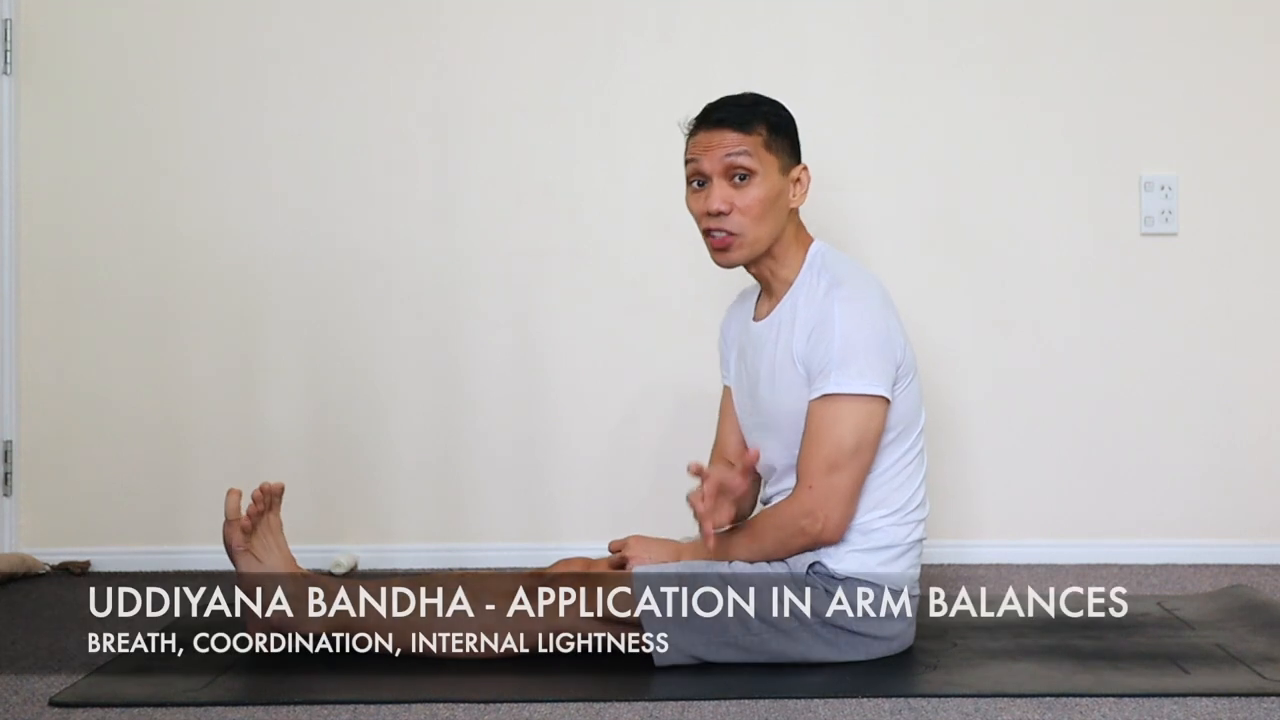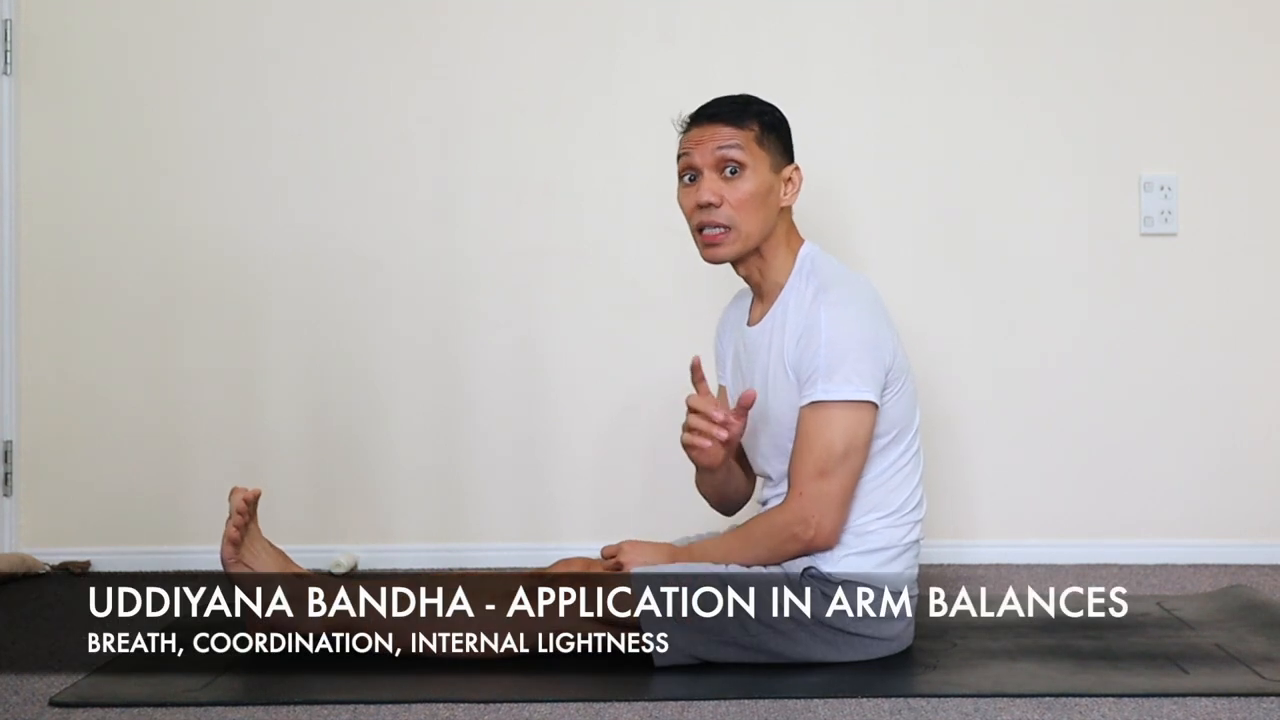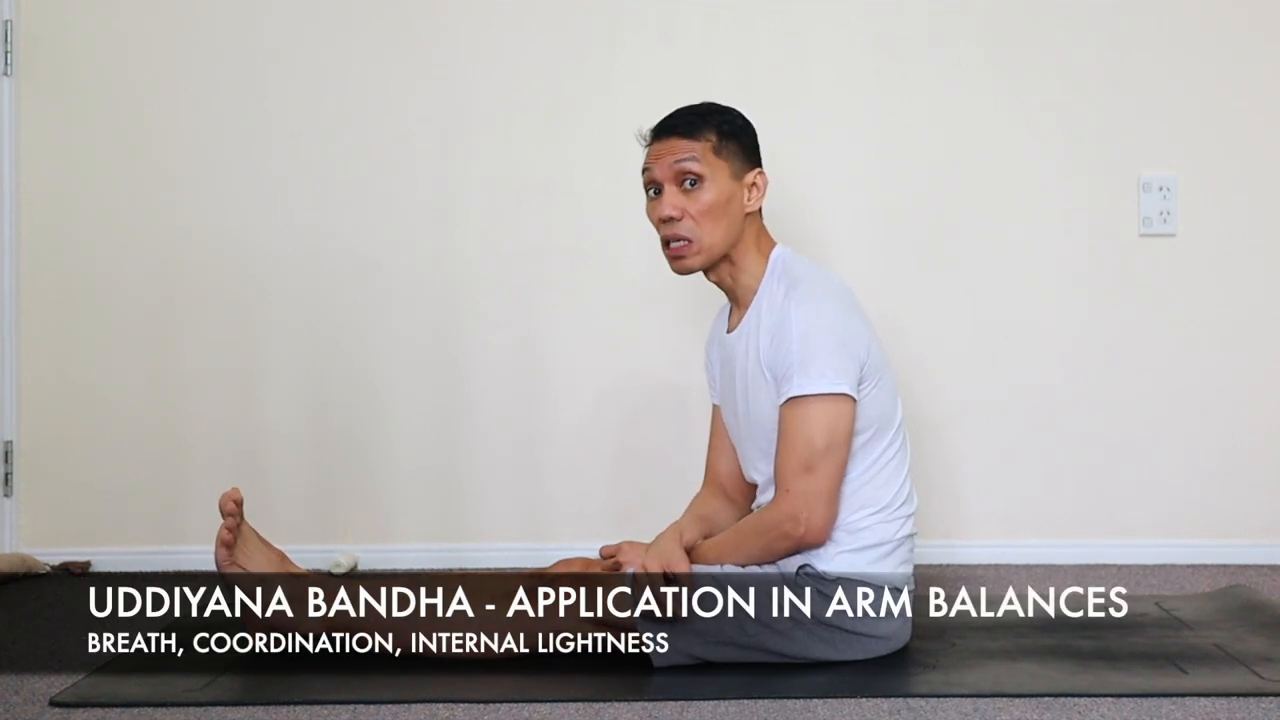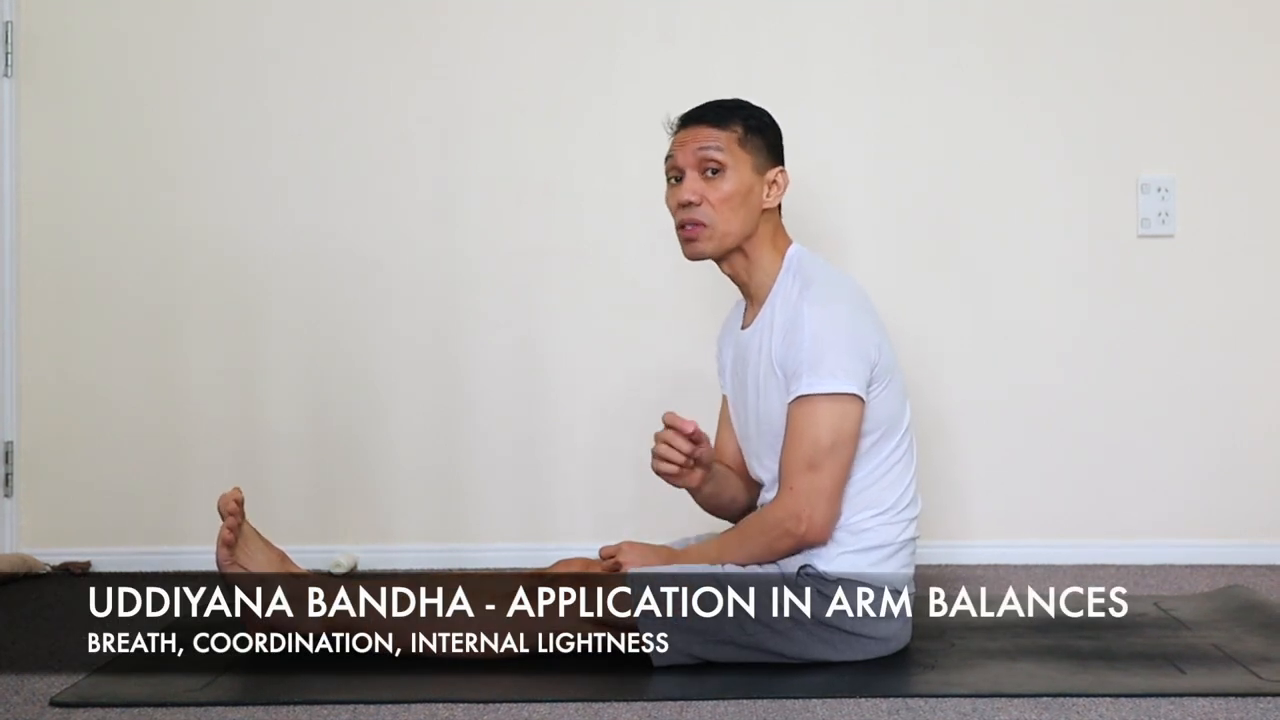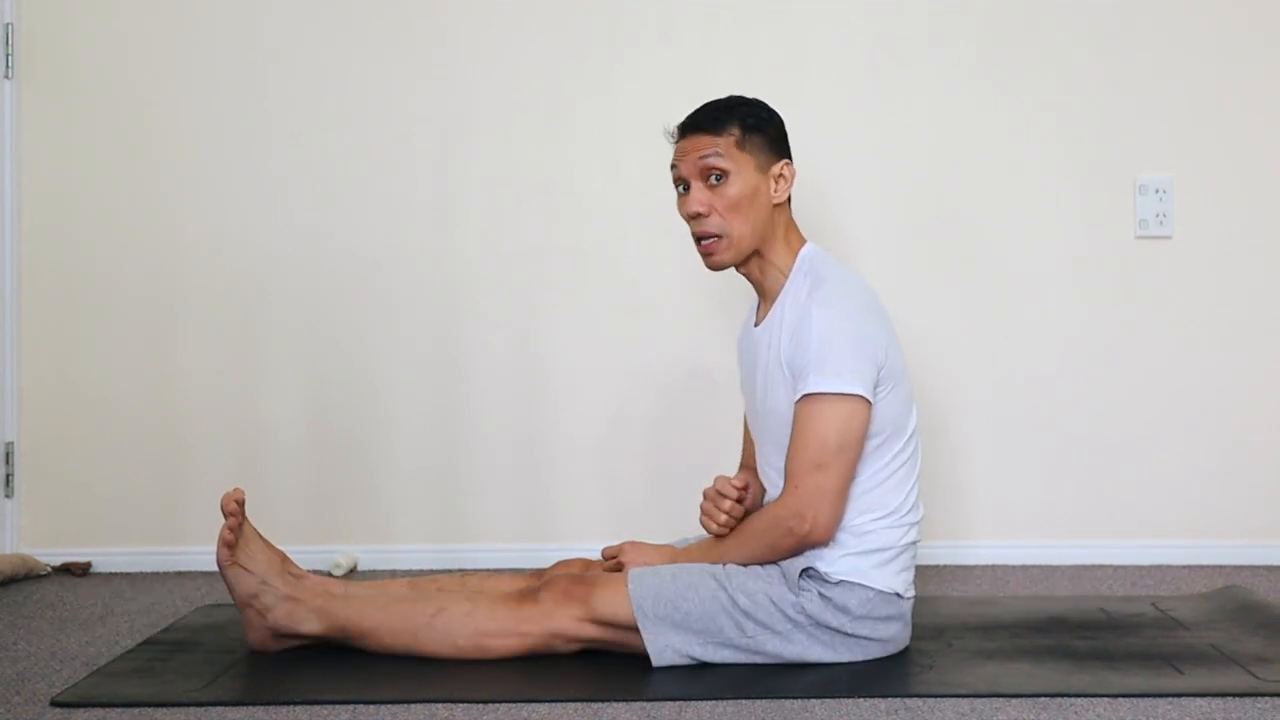
dt=1s
person 1, frame 1
left shoulder: (844, 306)
right shoulder: (746, 312)
left elbow: (820, 514)
right elbow: (737, 468)
left wrist: (677, 556)
right wrist: (720, 511)
left hip: (850, 596)
right hip: (800, 566)
left knee: (576, 601)
right knee: (573, 574)
left ankle: (309, 605)
right ankle: (310, 599)
person 1, frame 2
left shoulder: (834, 309)
right shoulder: (742, 316)
left elbow: (812, 522)
right elbow: (730, 497)
left wrist: (674, 559)
right wrist: (713, 452)
left hip: (845, 598)
right hip: (800, 570)
right knee: (578, 576)
person 1, frame 3
left shoulder: (807, 306)
right shoulder: (731, 324)
left elbow: (802, 518)
right elbow: (728, 494)
left wrist: (674, 563)
right wrist: (669, 547)
left hip: (844, 599)
right hip: (798, 574)
right knee: (577, 577)
person 1, frame 4
left shoulder: (820, 306)
right shoulder: (743, 320)
left elbow: (805, 517)
right elbow: (745, 491)
left wrist: (673, 562)
right wrist: (701, 471)
left hip: (846, 596)
right hip: (795, 569)
right knee: (574, 574)
person 1, frame 5
left shoulder: (830, 307)
right shoulder: (767, 312)
left elbow: (810, 517)
left wrist: (676, 559)
right wrist: (734, 501)
left hip: (843, 597)
right hip: (799, 568)
left knee: (572, 605)
right knee: (571, 574)
left ankle: (303, 612)
right ankle: (308, 597)
